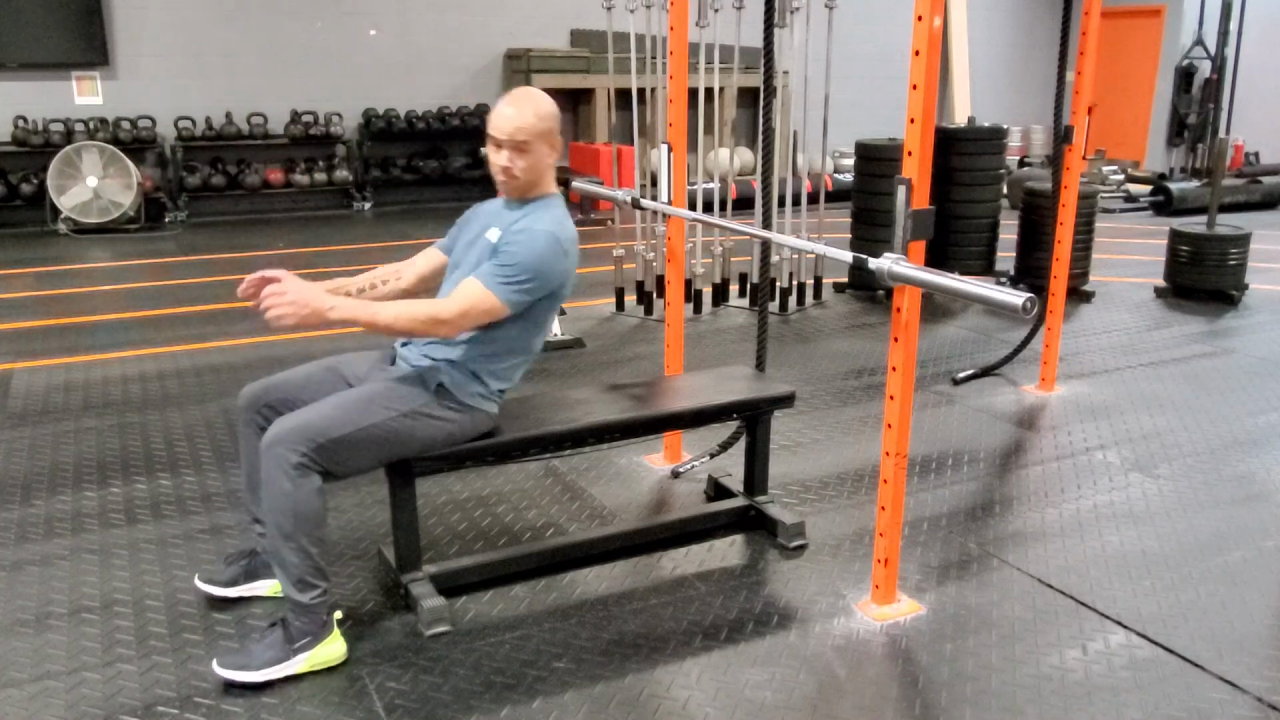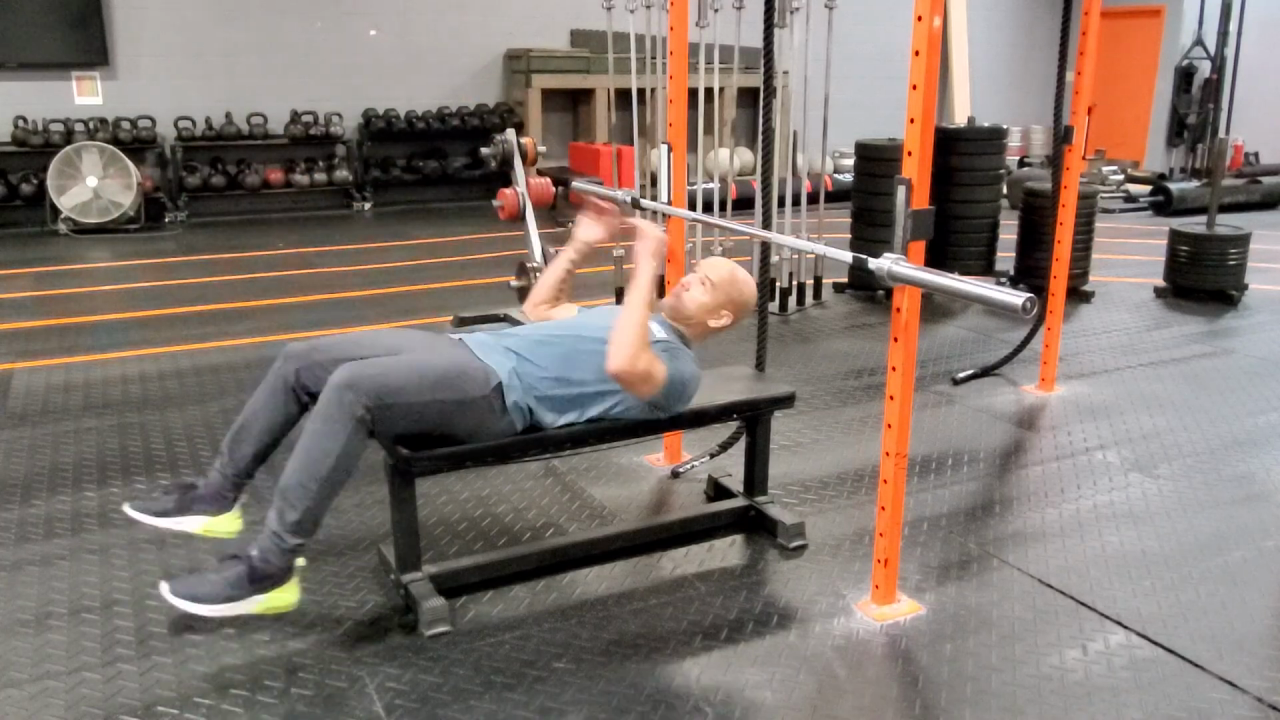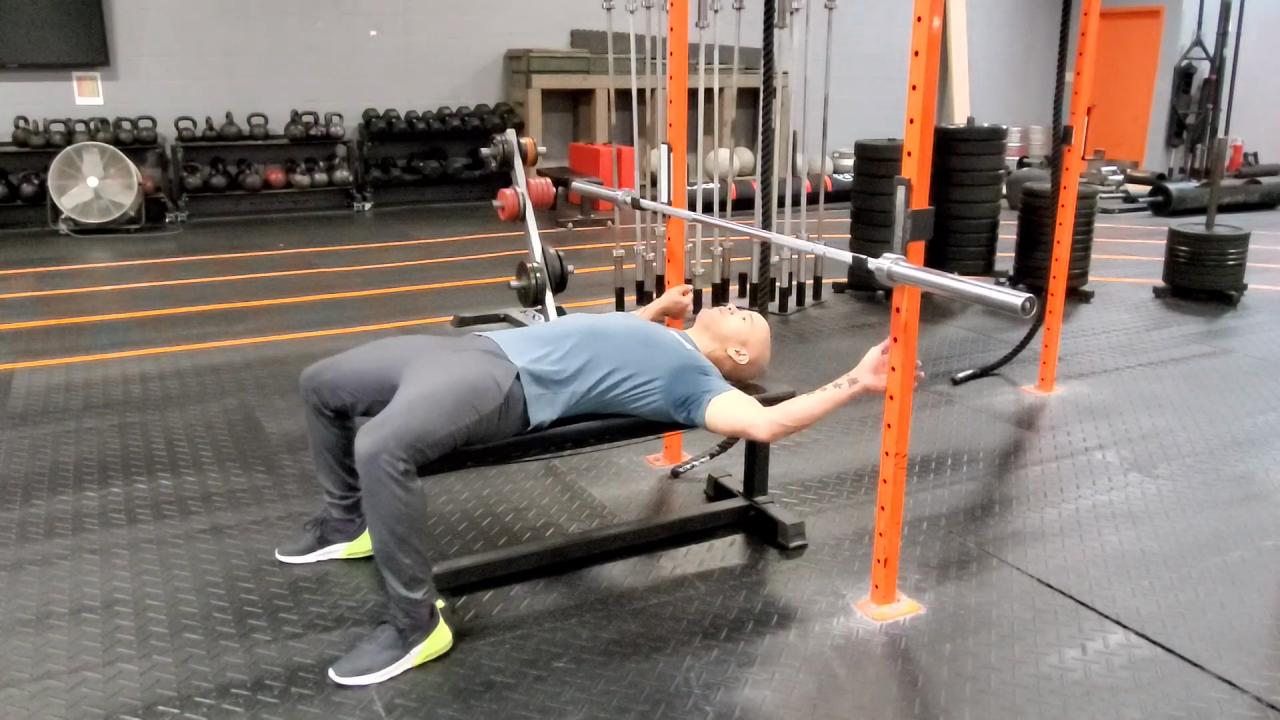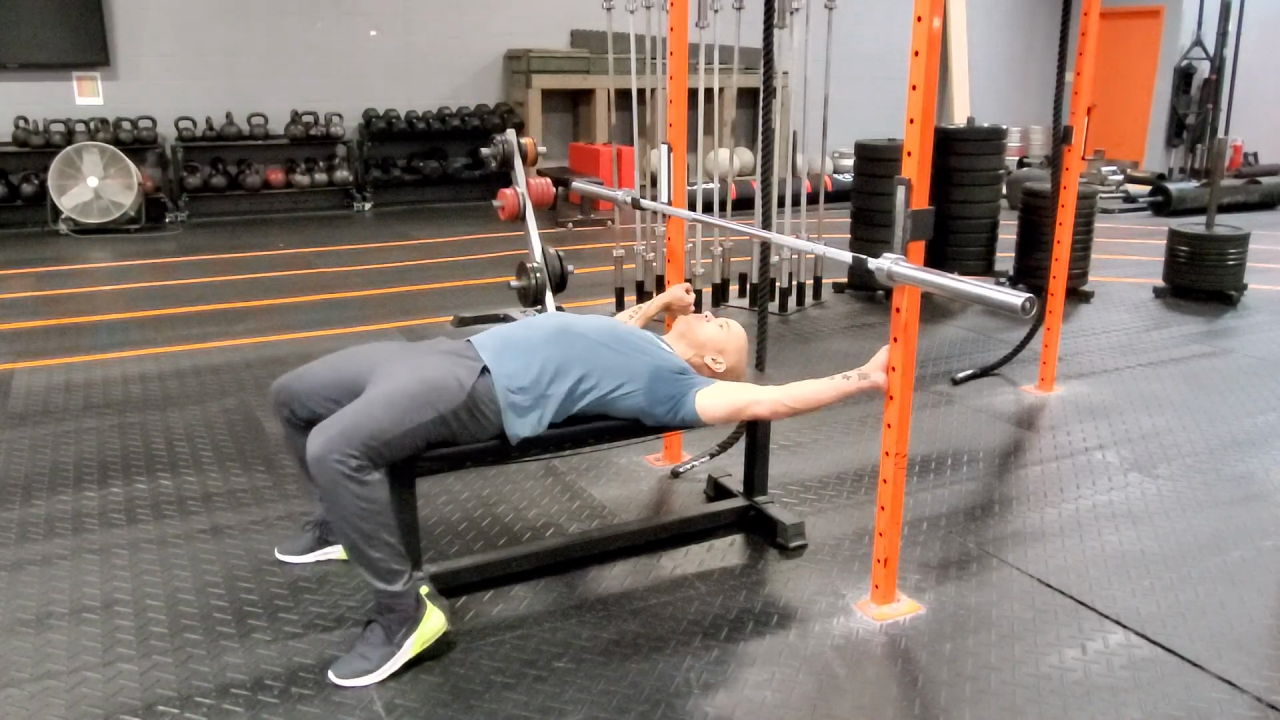
dt=0.7s
person 1, frame 1
left shoulder: (544, 237)
right shoulder: (489, 212)
left elbow: (448, 318)
right elbow: (408, 275)
left wrist: (329, 307)
right wrist: (316, 286)
left hip: (451, 394)
right hip: (408, 361)
left knee: (289, 442)
right knee: (259, 402)
left ankle: (309, 626)
right ankle: (273, 549)
person 1, frame 2
left shoulder: (676, 369)
right shoulder: (641, 320)
left elbow: (623, 367)
right elbow: (538, 310)
left wrist: (648, 267)
right wrist: (579, 245)
left hip: (496, 390)
right hip: (468, 347)
left knee: (351, 389)
right knee: (300, 364)
left ankle: (269, 569)
right ankle: (217, 496)
person 1, frame 3
left shoulder: (695, 380)
right shoulder: (664, 339)
left elbow: (763, 424)
left wrist: (859, 380)
right wrist: (660, 305)
left hip: (507, 384)
right hip: (474, 346)
left knee: (382, 450)
right knee: (321, 385)
left ankle: (415, 623)
right ankle: (347, 521)
person 1, frame 4
left shoulder: (674, 384)
right shoulder: (648, 347)
left elbow: (765, 401)
left wrist: (867, 376)
right wrist: (662, 300)
left hip: (481, 390)
left knee: (334, 447)
right knee: (293, 397)
left ankle: (404, 611)
right ankle: (345, 525)
